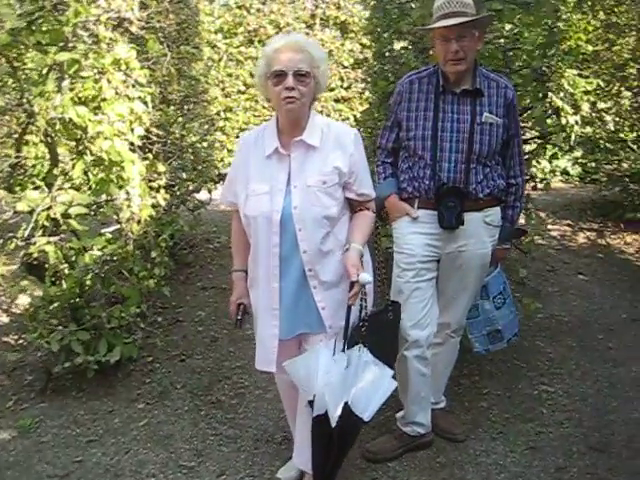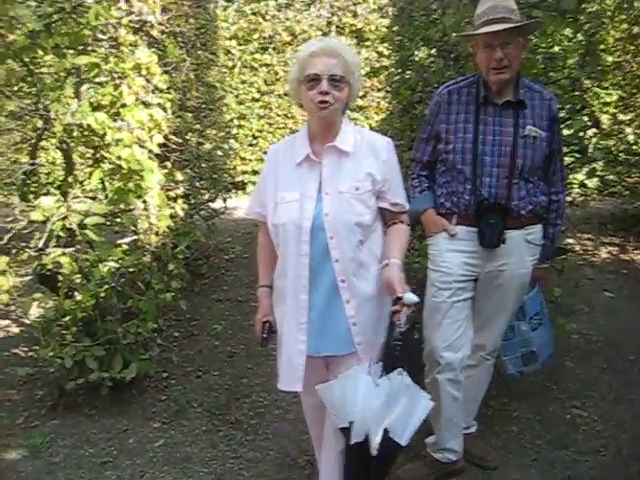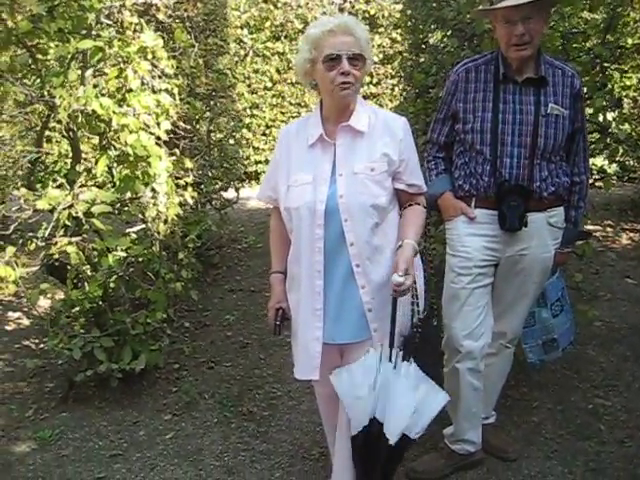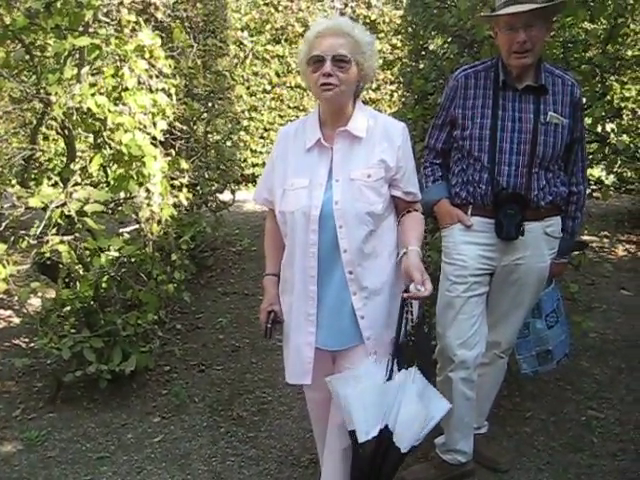
dt=1s
person 1, frame 1
left shoulder: (502, 93)
right shoulder: (410, 88)
left elbow: (513, 169)
right elbow: (385, 152)
left wrist: (505, 232)
right wrist: (388, 196)
left hip: (475, 224)
right hip: (417, 221)
left knee: (450, 324)
right knee: (414, 329)
left ankle: (433, 402)
right ankle: (415, 423)
person 1, frame 2
left shoulder: (544, 106)
right shoulder: (448, 98)
left elbow: (554, 184)
right elbow: (419, 165)
left wrist: (545, 251)
right wrist: (425, 211)
left hip: (516, 243)
right hip: (455, 237)
left knee: (484, 347)
right knee: (445, 351)
left ankle: (463, 429)
person 1, frame 3
left shoulder: (567, 82)
right shoulder: (465, 76)
left elbow: (577, 165)
right elbow: (436, 147)
left wrist: (567, 234)
right wrist: (442, 195)
left hip: (538, 226)
right hip: (475, 220)
left knee: (505, 334)
right knee: (465, 339)
left ankle: (482, 420)
right ankle: (463, 441)
person 1, frame 4
left shoulder: (567, 91)
right shoulder: (465, 82)
left elbow: (575, 175)
right elbow: (433, 154)
left wrist: (564, 244)
right wrist: (438, 201)
left hip: (535, 235)
right hip: (471, 228)
left knee: (499, 343)
right knee: (459, 348)
left ankle: (473, 430)
person 2, frame 1
left shoulder: (344, 139)
right shoulder: (249, 145)
left elbow: (364, 207)
right elbow: (241, 217)
left wrist: (354, 250)
right wrist: (239, 274)
left hip: (328, 286)
right hip: (275, 288)
right knee: (287, 376)
person 2, frame 2
left shoulder: (377, 149)
right shoulder: (279, 155)
left elbow: (397, 220)
right elbow: (268, 231)
left wrist: (392, 266)
right wrist: (265, 292)
left hip: (359, 307)
right hip: (302, 307)
right knee: (315, 402)
person 2, frame 3
left shoulder: (392, 129)
right shoulder: (292, 136)
left elbow: (413, 201)
right elbow: (280, 215)
left wrist: (406, 248)
right wrist: (278, 279)
left hip: (374, 294)
right hip: (316, 295)
right knee: (329, 395)
person 2, frame 4
left shoulder: (390, 134)
right shoulder: (288, 138)
left elbow: (409, 208)
right elbow: (275, 216)
left wrist: (410, 254)
right wrist: (271, 281)
left hip: (367, 300)
right hip: (308, 299)
right knee: (320, 400)
